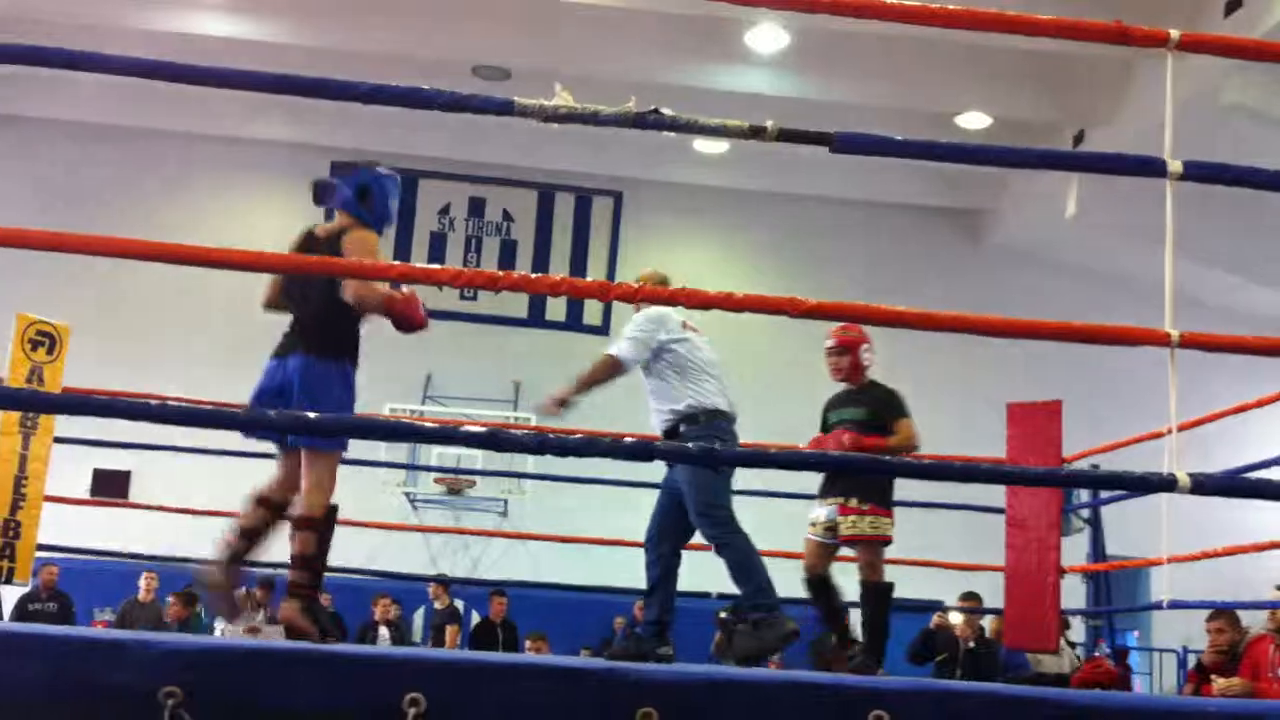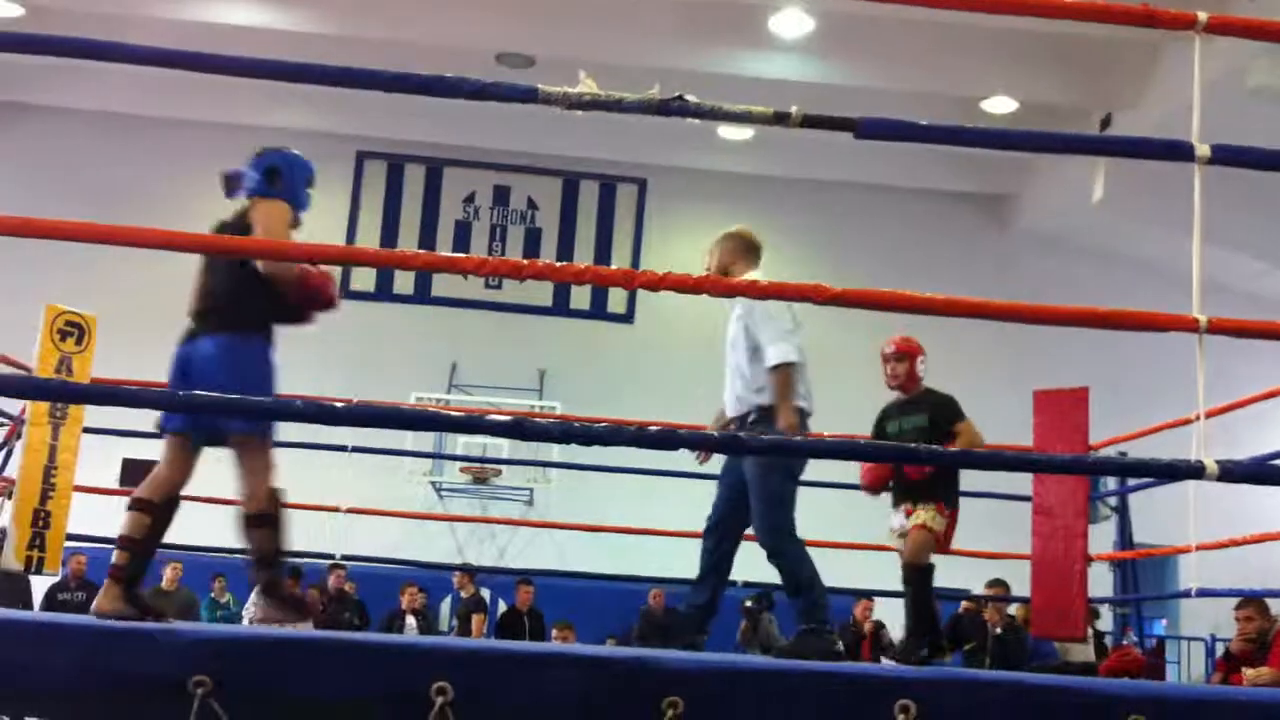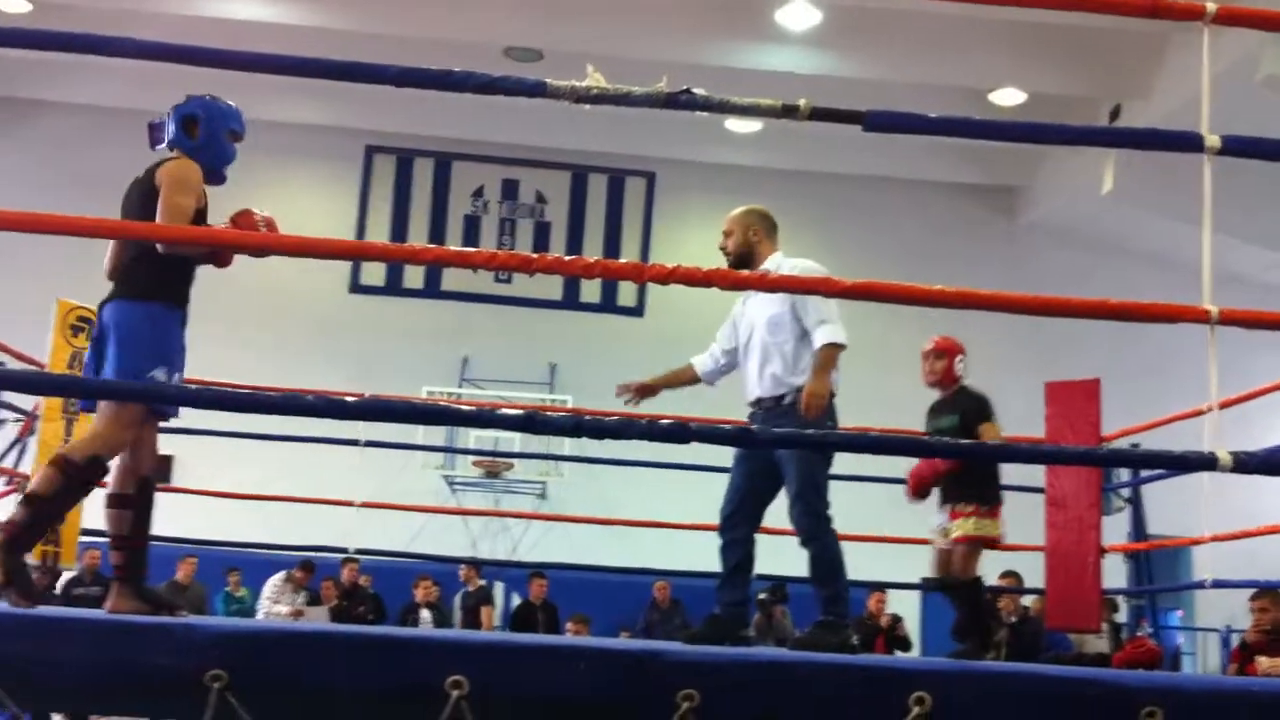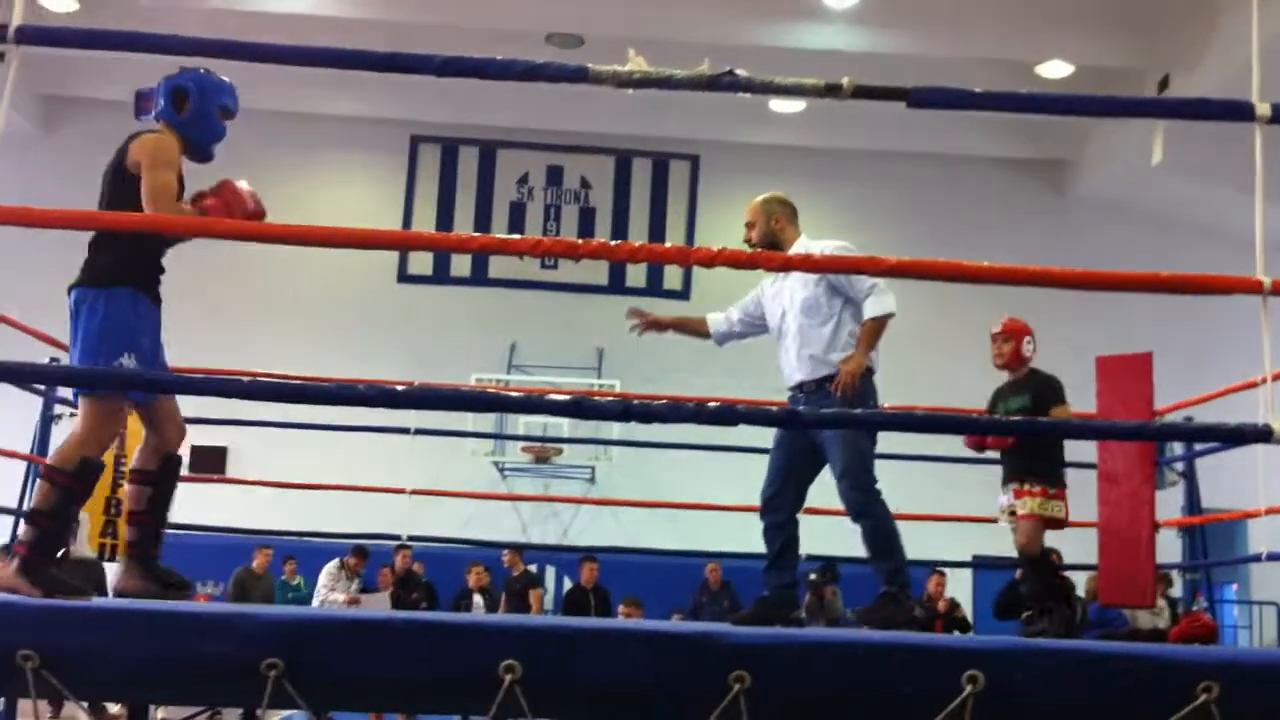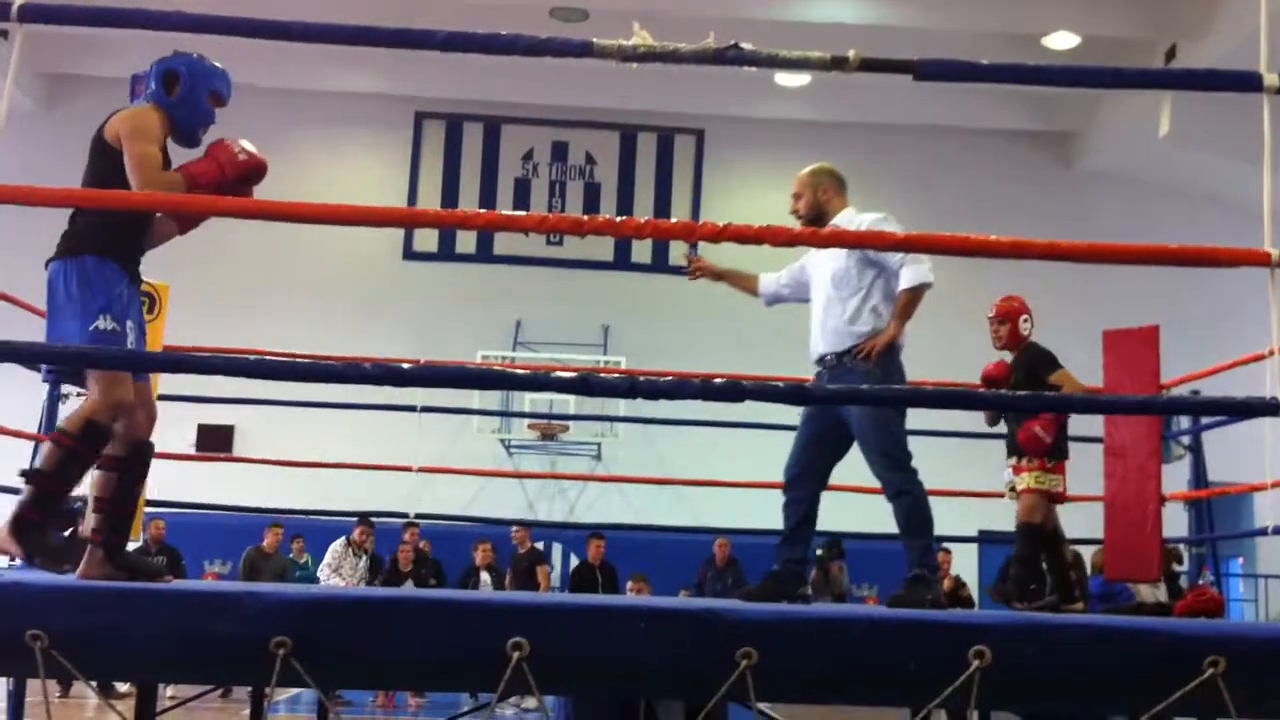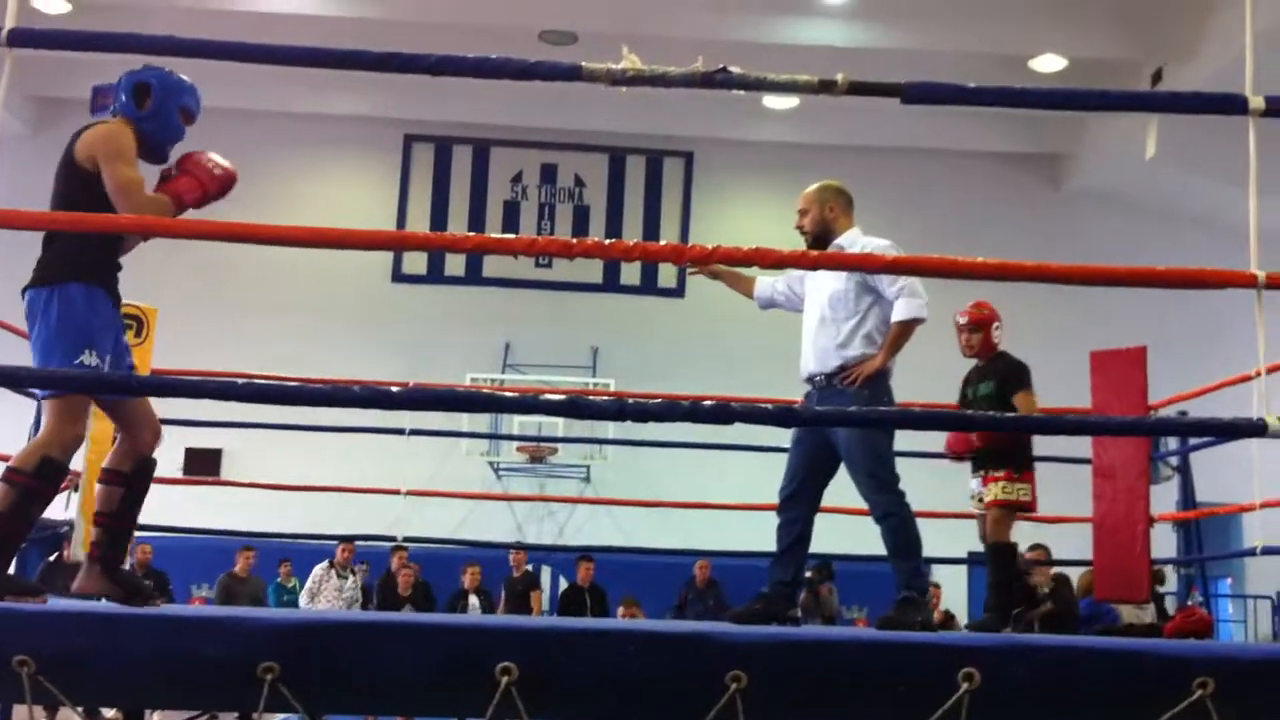
dt=0.4s
person 1, frame 1
left shoulder: (309, 238)
right shoulder: (362, 238)
left elbow: (272, 299)
right elbow: (358, 293)
right wrist: (399, 304)
left hip: (287, 360)
right hip: (325, 365)
left knee: (290, 476)
right knee: (317, 483)
left ankle: (228, 563)
right ankle: (298, 599)
person 1, frame 2
left shoulder: (222, 230)
right shoulder: (275, 210)
right elbow: (270, 263)
left wrist: (284, 306)
right wrist: (311, 281)
left hip: (197, 345)
right hip: (240, 346)
left knee: (171, 469)
right knee: (257, 469)
left ankle: (118, 588)
right ankle: (274, 592)
person 1, frame 3
left shoulder: (144, 183)
right shoulder: (186, 171)
right elbow: (169, 239)
left wrist: (203, 253)
left hip: (121, 309)
right hip: (150, 312)
left knee: (139, 452)
right knee: (111, 437)
left ankle: (127, 586)
person 1, frame 4
left shoulder: (143, 154)
right shoulder: (159, 144)
right elbow: (160, 218)
left wrist: (201, 214)
right wrist: (215, 211)
left hip: (125, 299)
right hip: (114, 296)
left knee: (167, 428)
right knee: (99, 428)
left ankle: (140, 564)
person 1, frame 5
left shoulder: (148, 139)
right shoulder: (139, 119)
right elbow: (147, 189)
left wrist: (208, 199)
right wrist: (211, 171)
left hip: (115, 277)
right hip: (89, 269)
left knee: (137, 416)
right knee: (113, 396)
left ankle: (104, 552)
person 1, frame 6
left shoulder: (109, 149)
right shoulder: (110, 134)
right elbow: (136, 214)
left wrist: (170, 197)
right wrist: (188, 188)
left hip: (91, 300)
right hip: (70, 294)
left knee: (141, 429)
right knee: (63, 430)
left ankle: (102, 567)
person 2, frame 1
left shoulder: (652, 317)
right shoulder: (682, 327)
left elbow: (618, 358)
left wrist: (570, 393)
left hip: (698, 436)
right hip: (694, 441)
left knee: (717, 525)
right knee: (660, 541)
left ankle: (769, 618)
right ankle: (653, 638)
person 2, frame 2
left shoulder: (756, 295)
right shoulder: (748, 303)
left elbow: (783, 352)
left wrist: (786, 410)
right wrist: (717, 428)
left hip: (771, 429)
right hip: (750, 434)
left knee: (773, 533)
right knee: (719, 530)
left ankle: (818, 632)
right ankle: (693, 623)
person 2, frame 3
left shoulder: (800, 274)
right shoulder: (748, 300)
left elbow: (831, 331)
right elbow: (714, 361)
left wrist: (819, 378)
right wrist: (658, 384)
left hip: (801, 413)
right hip: (763, 418)
left knee: (809, 519)
right knee: (735, 519)
left ankle: (836, 624)
right ankle: (731, 617)
person 2, frame 4
left shoulder: (831, 254)
right shoulder: (772, 288)
left elbow: (879, 299)
right elbow: (726, 325)
left wrist: (860, 355)
right wrist: (668, 323)
left hip: (842, 395)
right hip: (801, 402)
left knee: (859, 494)
right knee: (776, 503)
left ankle: (896, 594)
right ankle: (780, 597)
person 2, frame 5
left shoulder: (869, 228)
right shoulder: (818, 257)
left elbow: (917, 269)
right elbow: (773, 286)
left wrist: (893, 329)
right wrist: (720, 274)
left hip: (868, 371)
right hip: (829, 376)
left knee: (894, 473)
right knee: (800, 477)
left ankle: (924, 579)
right ankle: (789, 572)
person 2, frame 6
left shoulder: (872, 252)
right shoulder: (815, 272)
left elbow: (912, 302)
right elbow: (768, 291)
left wrist: (881, 357)
right wrist: (718, 272)
left hip: (856, 393)
right hip: (818, 396)
left knee: (882, 496)
right knee: (794, 498)
left ankle: (914, 600)
right ankle: (780, 595)
person 3, frame 1
left shoulder: (884, 397)
right shoulder: (833, 404)
left elbow: (909, 441)
left wrist: (858, 444)
right wrist: (818, 451)
left hip: (869, 497)
right hip: (832, 494)
left knee: (870, 570)
right knee: (813, 567)
left ankle: (872, 653)
right ankle: (844, 641)
person 3, frame 2
left shoulder: (940, 403)
right shoulder: (888, 413)
left elbow: (974, 440)
right wrist: (872, 472)
left hip: (935, 500)
right hip: (903, 502)
left knee: (914, 558)
right knee: (913, 572)
left ankle: (916, 639)
right ankle: (933, 645)
person 3, frame 3
left shoulder: (973, 402)
right shoulder: (935, 410)
left elbow: (993, 443)
left wrist: (948, 461)
right wrist: (923, 475)
left hip: (977, 500)
right hip: (950, 501)
left knee: (962, 568)
right knee: (943, 574)
left ankle: (977, 639)
right ankle: (984, 621)
person 3, frame 4
left shoulder: (1046, 385)
right shoulder: (1001, 394)
right elbow: (990, 435)
left wrist: (1019, 431)
right wrist: (979, 438)
left hip: (1042, 480)
right hip: (1013, 481)
left knee: (1029, 545)
right knee: (1028, 550)
right ankle: (1046, 608)
person 3, frame 5
left shoulder: (1038, 356)
right shoulder: (1007, 368)
left elbow: (1074, 388)
right elbow: (991, 420)
left wrist: (1048, 422)
right wrist: (990, 388)
left hip: (1043, 454)
right hip: (1019, 455)
left knee: (1028, 518)
right knee: (1045, 523)
left ankle: (1016, 589)
right ankle: (1067, 594)
person 3, frame 6
left shoulder: (1011, 368)
right shoulder: (970, 378)
left elbow: (1029, 414)
left wrist: (981, 435)
right wrist: (958, 442)
left hip: (1010, 465)
right hip: (984, 468)
left knee: (996, 532)
right knee: (990, 537)
left ankle: (997, 612)
right ankle: (1023, 600)
